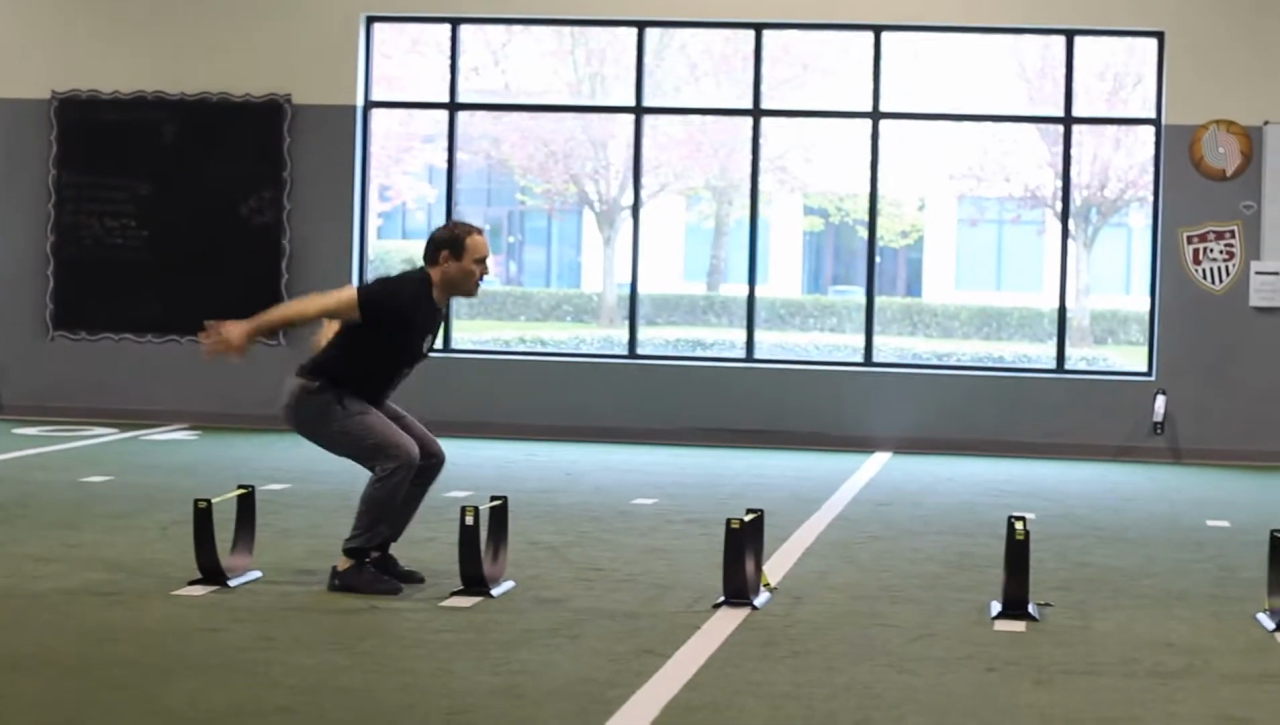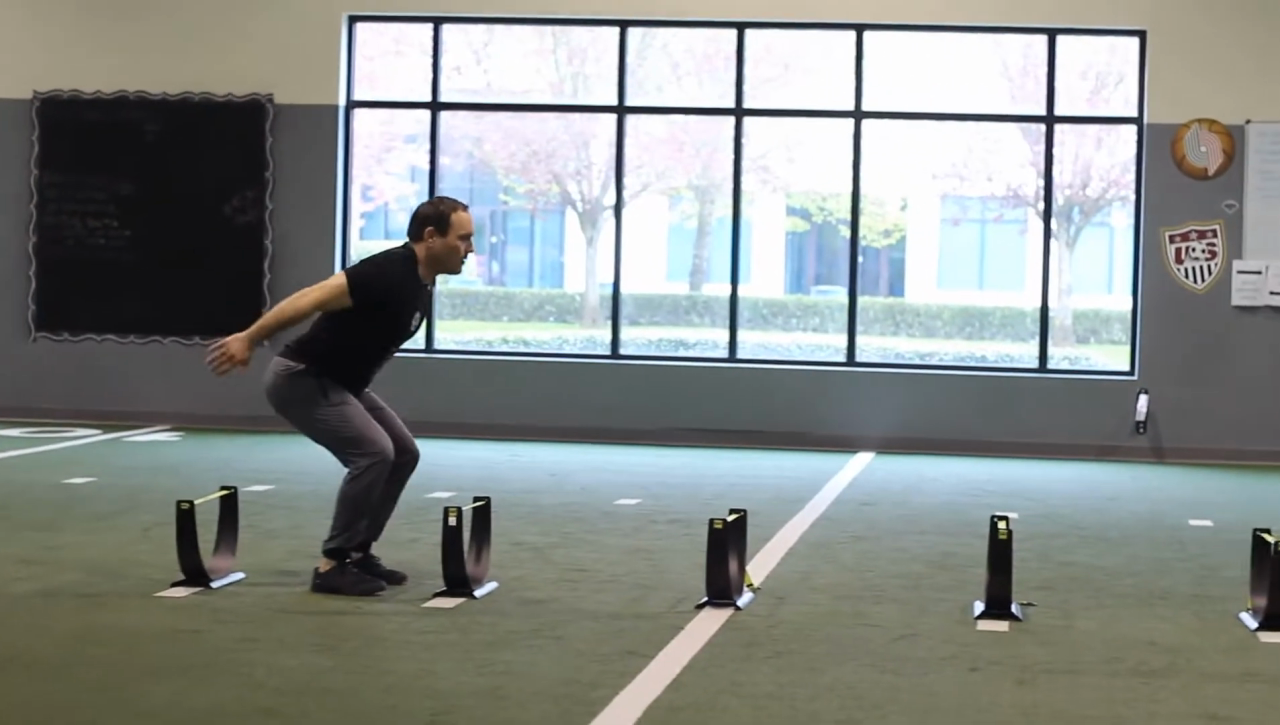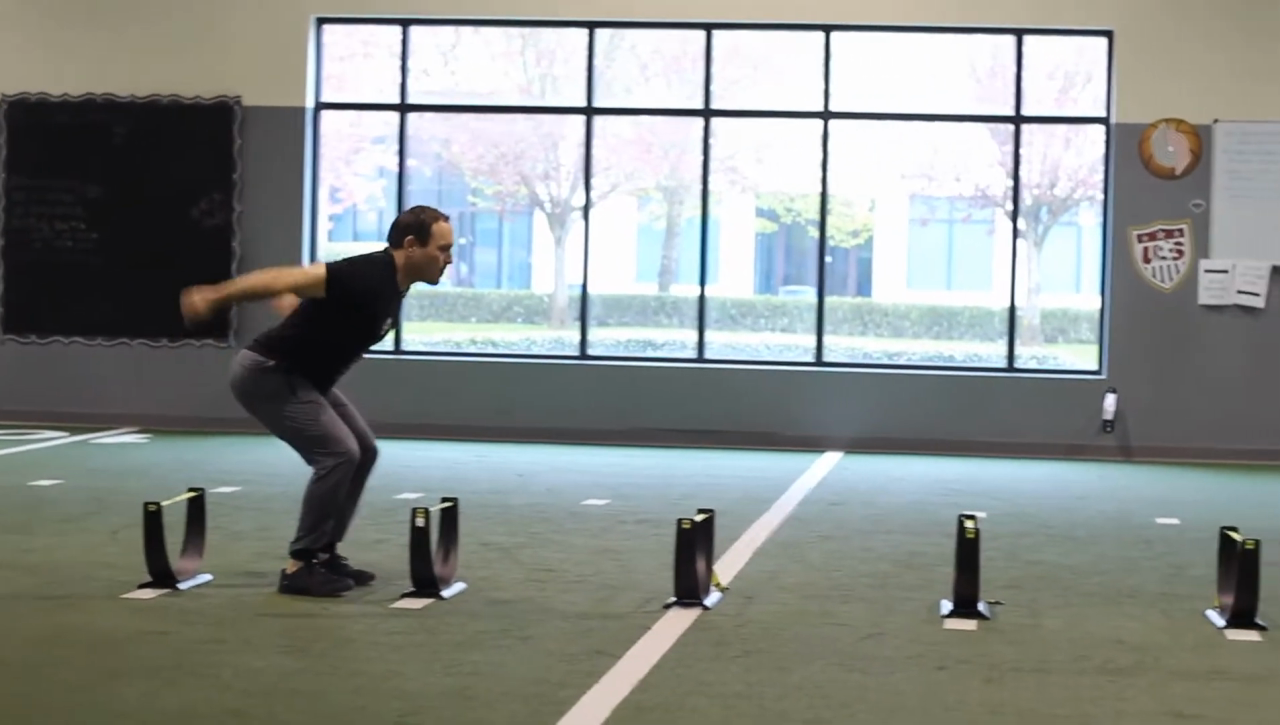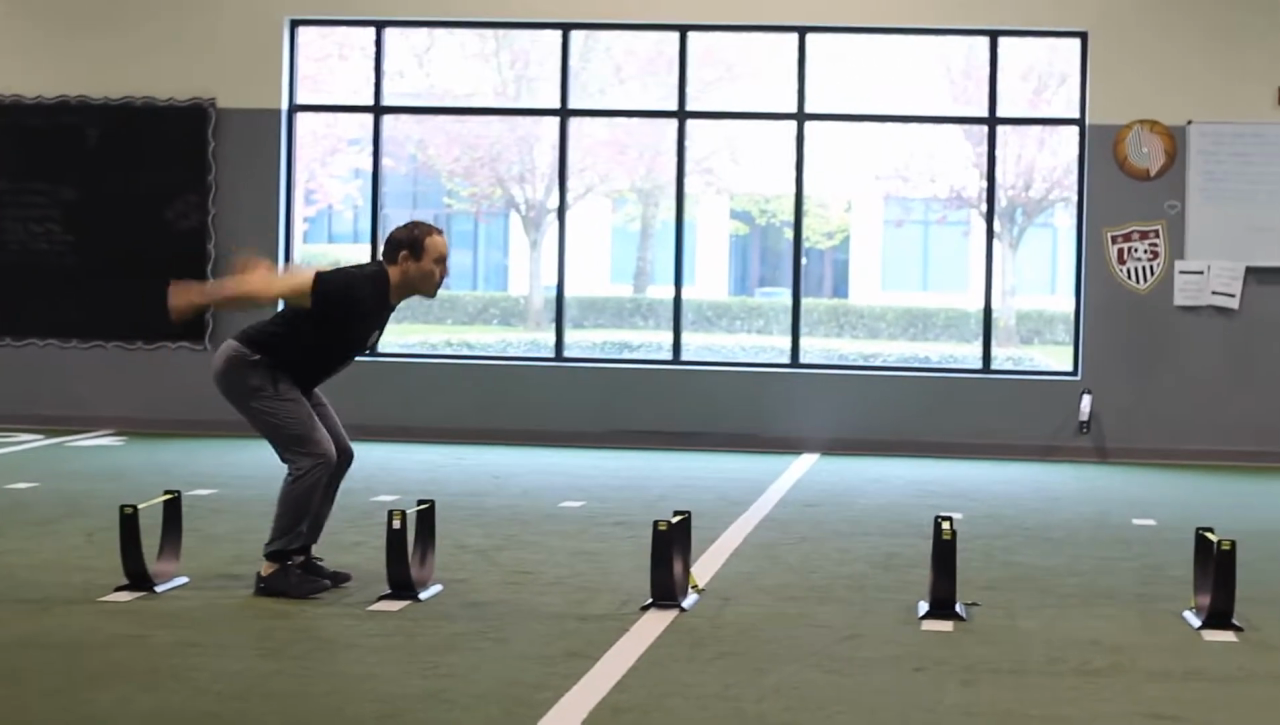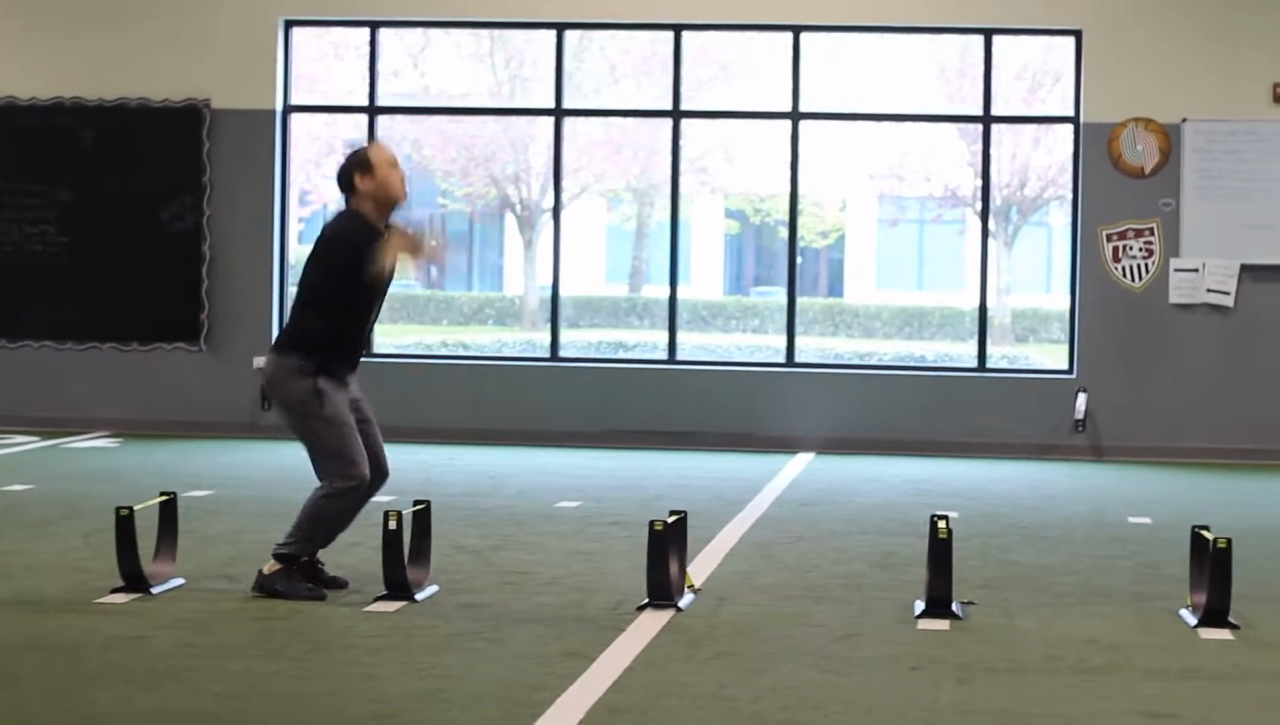
dt=0.2s
person 1, frame 1
left shoulder: (435, 303)
right shoulder: (400, 295)
right elbow: (321, 304)
left wrist: (330, 343)
right wrist: (248, 330)
left hip: (356, 395)
right hip: (318, 395)
left knee: (428, 456)
right knee: (399, 456)
left ankle: (375, 552)
right ankle: (352, 563)
person 1, frame 2
left shoulder: (422, 284)
right shoulder: (388, 273)
right elbow: (313, 297)
right wrist: (248, 339)
left hip: (339, 380)
right hip: (301, 379)
left knee: (403, 453)
right knee: (374, 453)
left ankle: (357, 552)
right ankle: (334, 563)
person 1, frame 3
left shoulder: (394, 285)
right shoulder: (367, 276)
right elbow: (287, 279)
left wrist: (295, 307)
right wrist: (214, 298)
left hip: (303, 376)
right hip: (268, 374)
left knee: (362, 451)
right knee: (338, 453)
left ankle: (324, 553)
right ankle: (301, 564)
person 1, frame 4
left shoulder: (383, 295)
right shoulder: (357, 289)
right elbow: (272, 288)
left wrist: (263, 270)
right wrist: (200, 297)
left hip: (283, 373)
right hip: (249, 366)
left knee: (338, 455)
right knee: (315, 456)
left ankle: (299, 555)
right ankle: (276, 566)
person 1, frame 5
left shoulder: (373, 232)
right shoulder: (350, 234)
left hip: (334, 373)
right hip: (303, 372)
left knee: (373, 472)
right knee: (349, 475)
left ankle: (300, 558)
right ankle: (280, 567)
